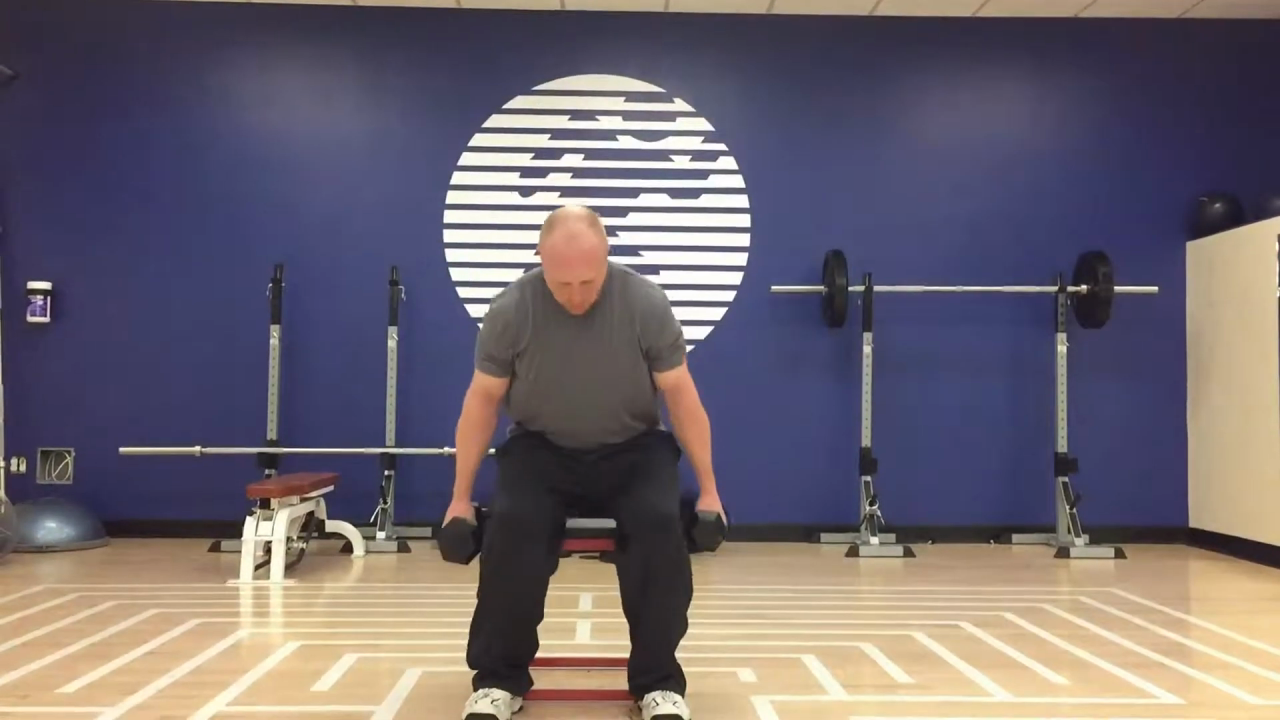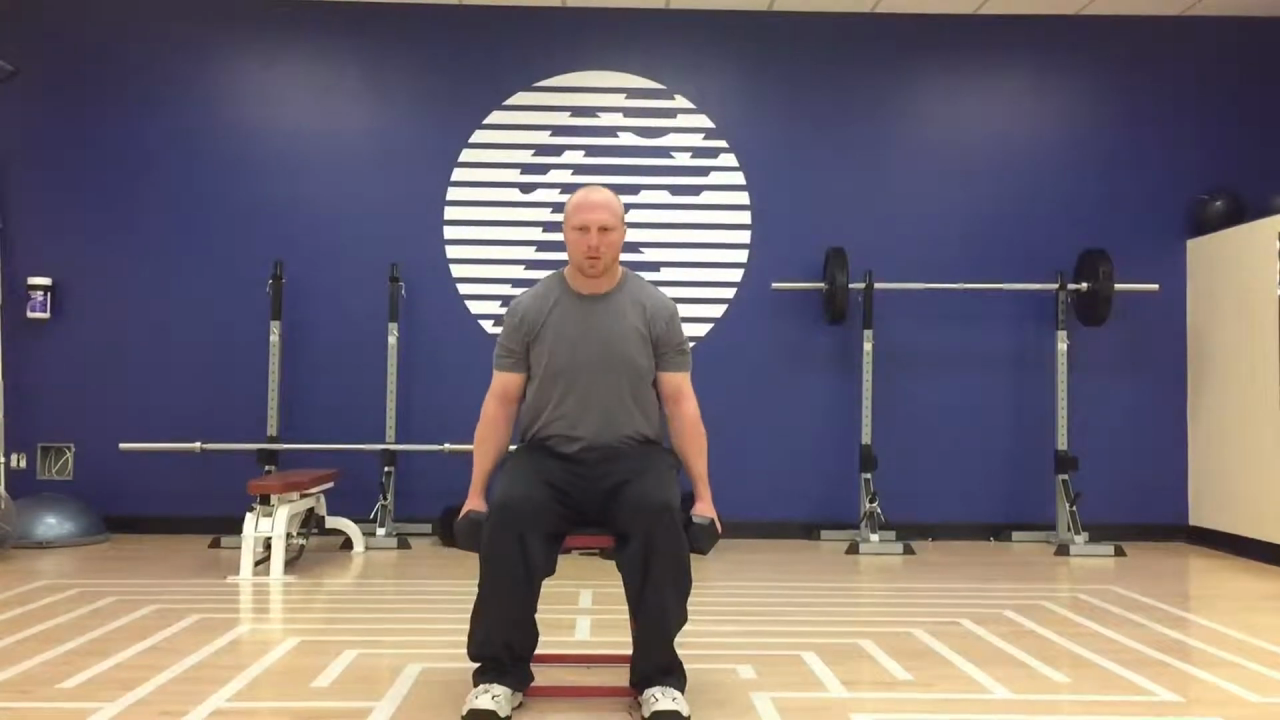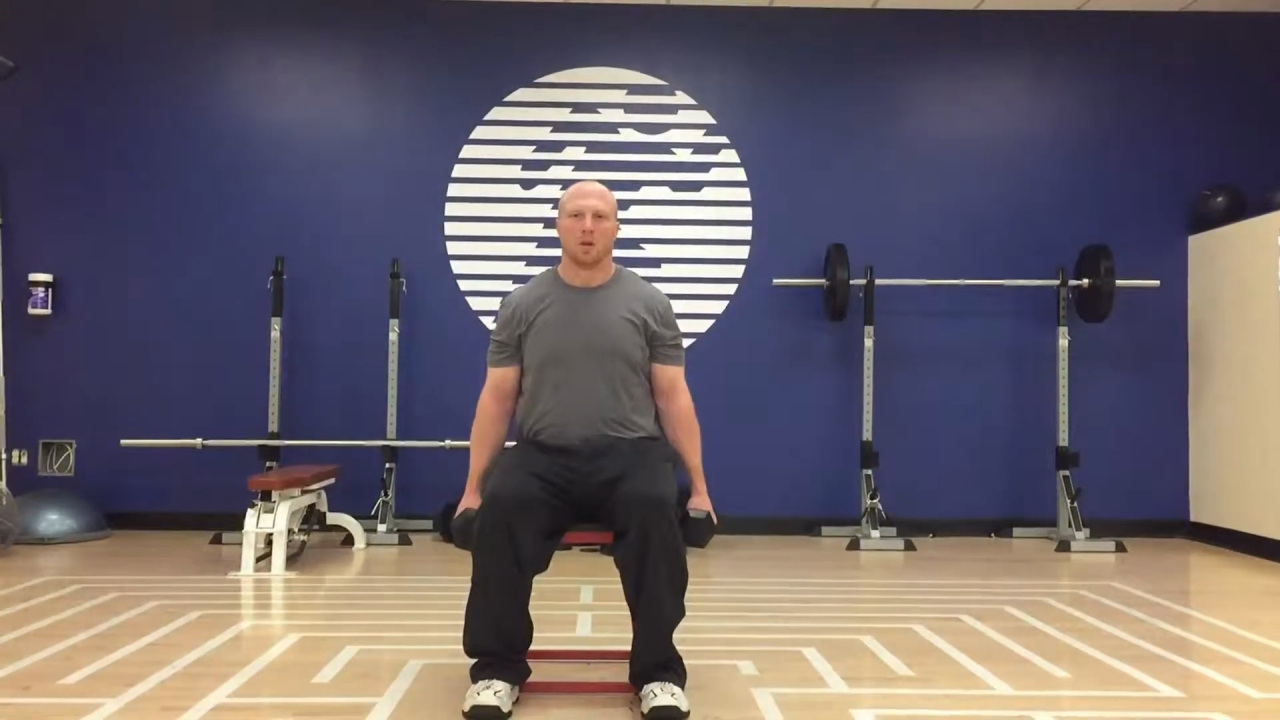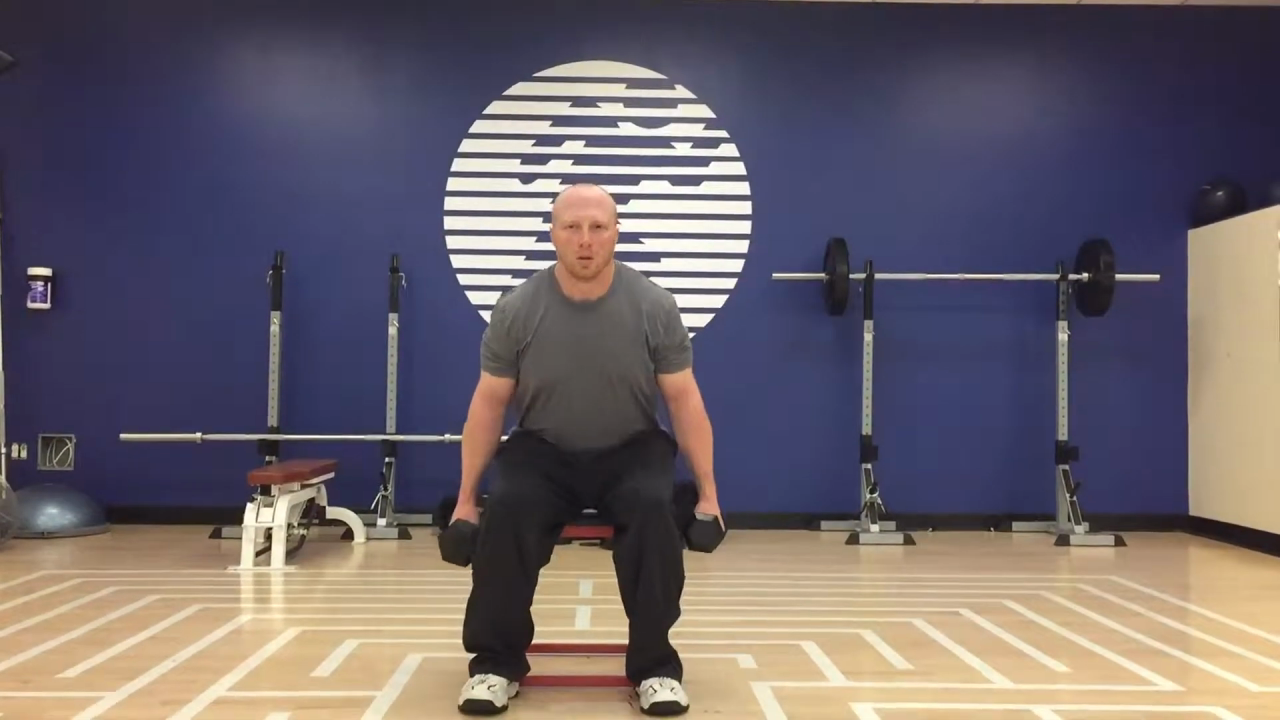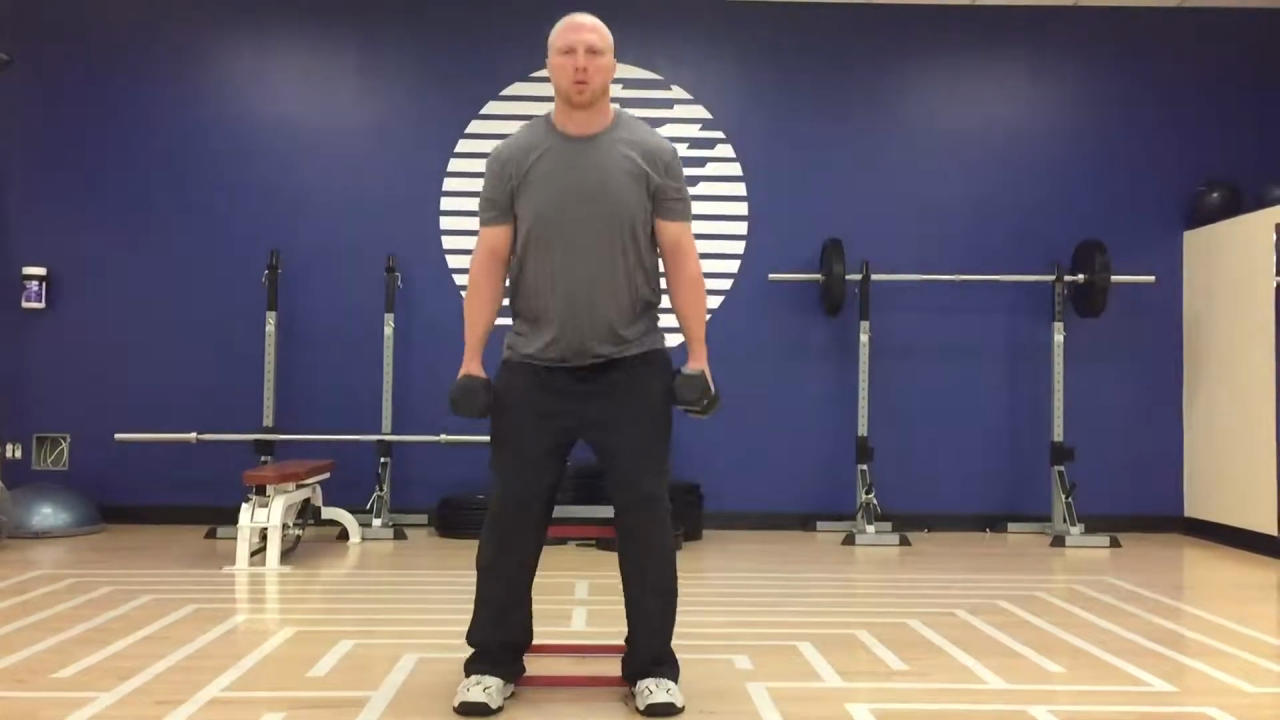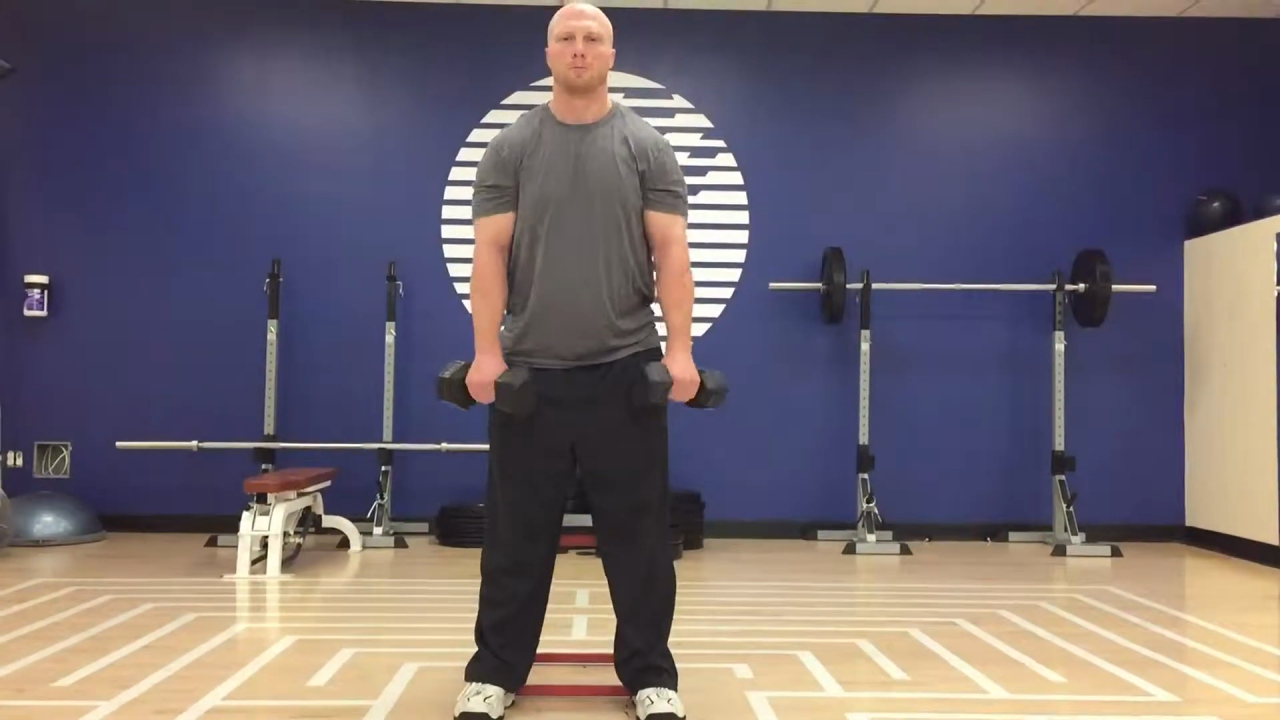
dt=0.5s
person 1, frame 1
left shoulder: (646, 305)
right shoulder: (511, 311)
left elbow: (681, 397)
right elbow: (482, 401)
left wrist: (707, 486)
right wrist: (461, 495)
left hip: (632, 449)
right hip: (541, 450)
left knee: (658, 523)
right knee: (512, 526)
person 1, frame 2
left shoulder: (655, 309)
right shoulder: (528, 310)
left elbow: (680, 403)
right elbow: (501, 401)
left wrist: (703, 494)
right wrist: (476, 491)
left hip: (632, 460)
right hip: (547, 460)
left knee: (660, 515)
right knee: (508, 513)
left ankle: (658, 676)
right ankle: (499, 674)
person 1, frame 3
left shoulder: (649, 304)
right shoulder: (521, 306)
left elbow: (674, 397)
right elbow: (497, 398)
left wrist: (698, 486)
right wrist: (473, 487)
left hip: (630, 453)
right hip: (543, 456)
left knee: (655, 508)
right knee: (502, 507)
left ankle: (657, 670)
right ankle: (497, 667)
person 1, frame 4
left shoulder: (654, 308)
right shoulder: (517, 311)
left elbow: (685, 401)
right elbow: (488, 405)
left wrist: (708, 492)
right wrist: (466, 498)
left hip: (631, 452)
right hip: (542, 453)
left knee: (652, 509)
right knee: (506, 510)
left ankle: (654, 665)
right ankle: (496, 663)
person 1, frame 5
left shoulder: (652, 153)
right shoulder: (512, 156)
left elbow: (681, 258)
right elbow: (489, 260)
left wrist: (697, 352)
right wrist: (472, 355)
left hip: (633, 367)
right hip: (533, 367)
left knee: (644, 512)
right knee: (514, 513)
right ankle: (493, 663)
person 1, frame 6
left shoulder: (646, 146)
right shoulder: (510, 147)
left elbow: (670, 251)
right elbow: (491, 254)
left wrist: (679, 348)
right wrist: (488, 351)
left hip: (625, 368)
right hip: (531, 370)
left knee: (636, 526)
right knee: (518, 527)
